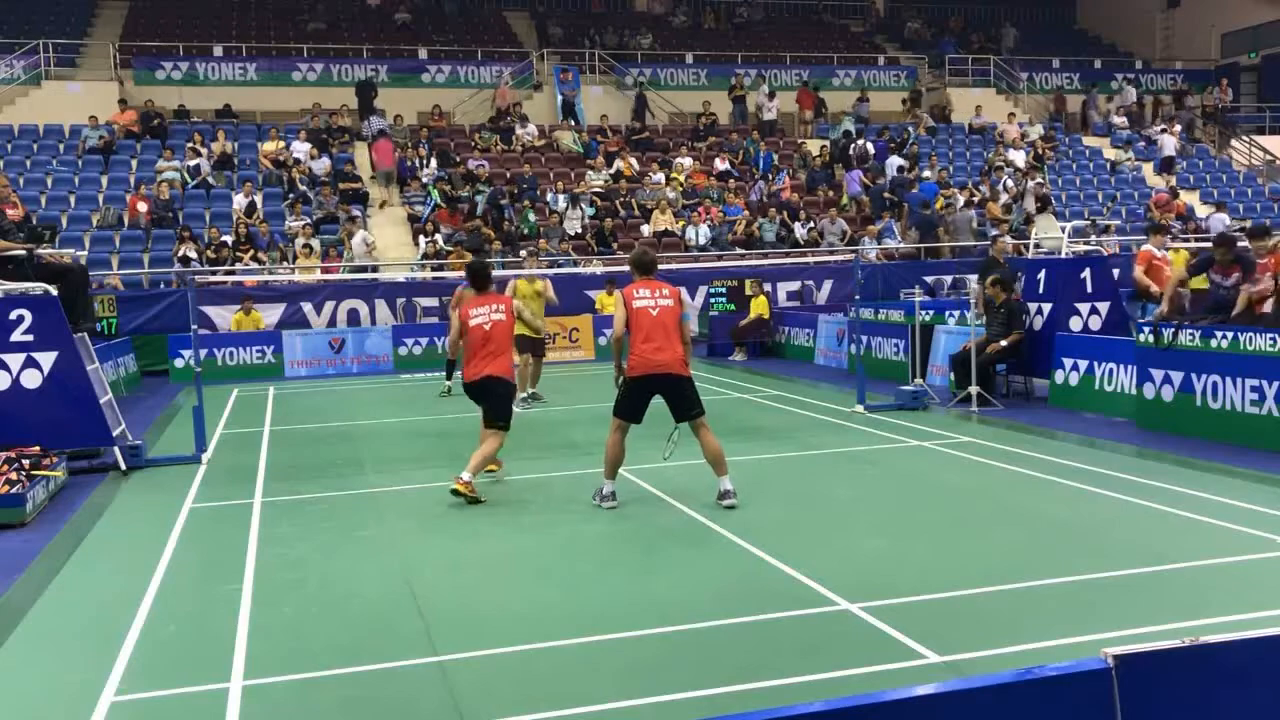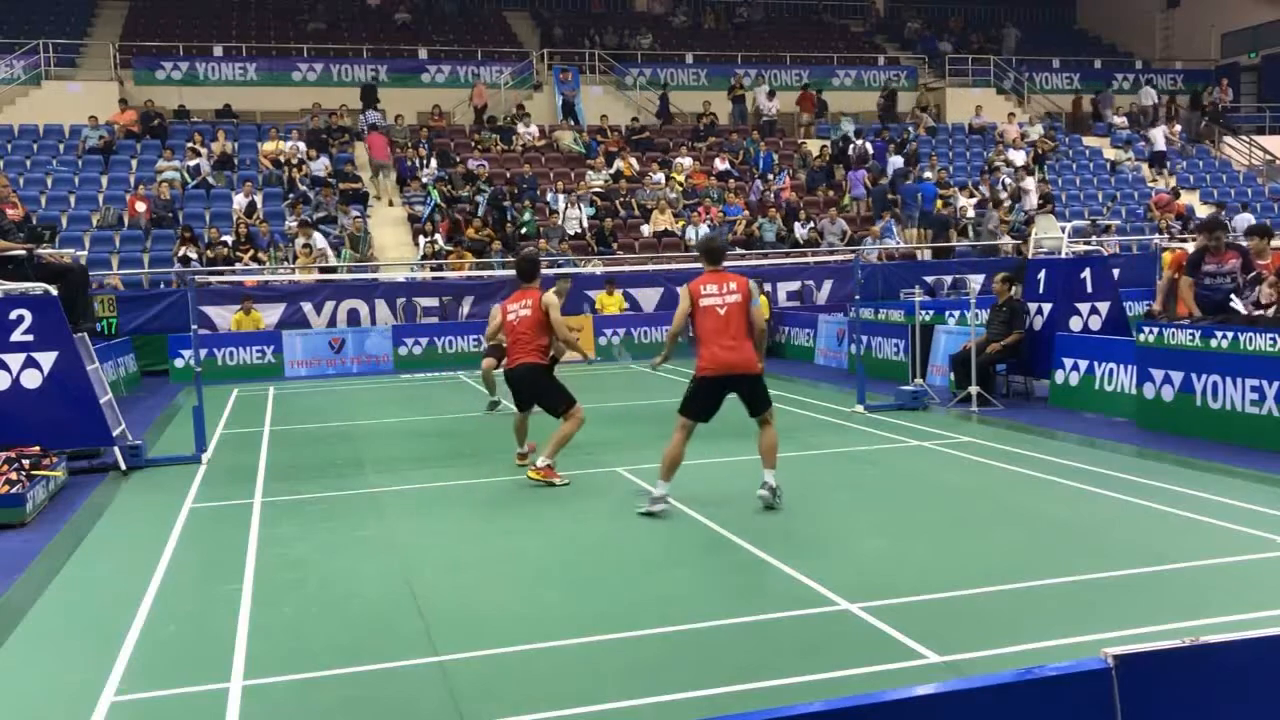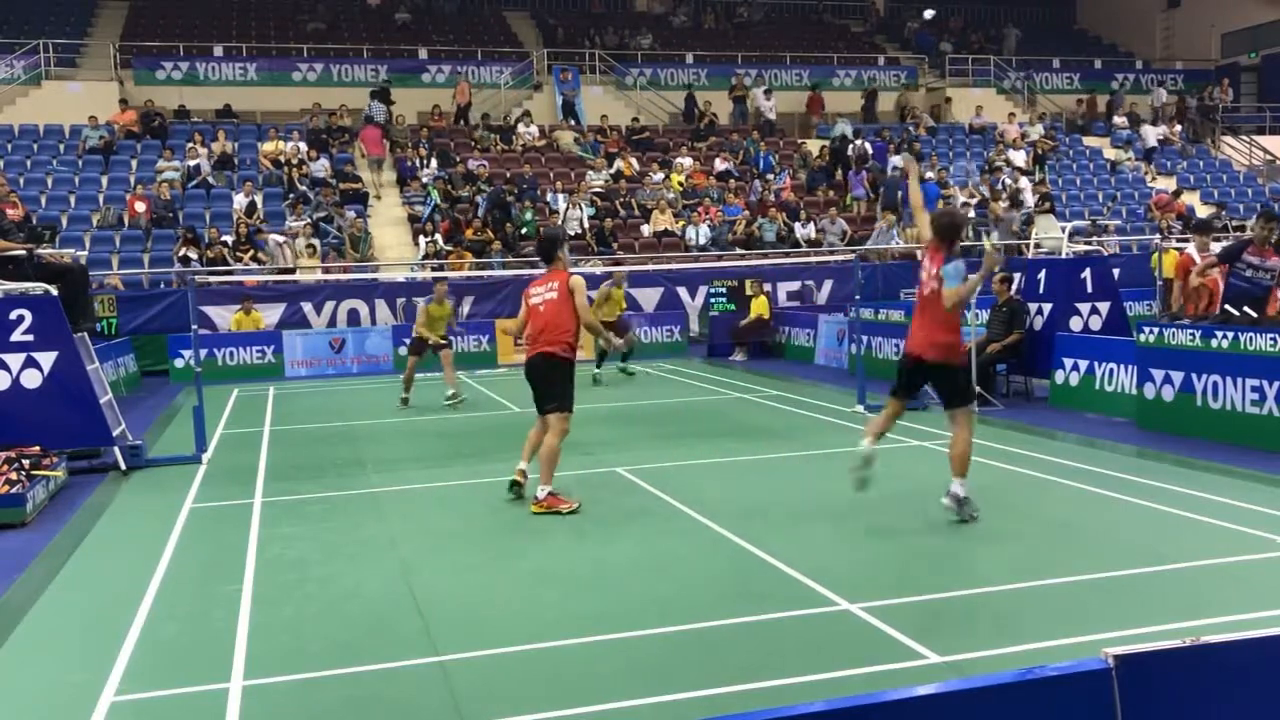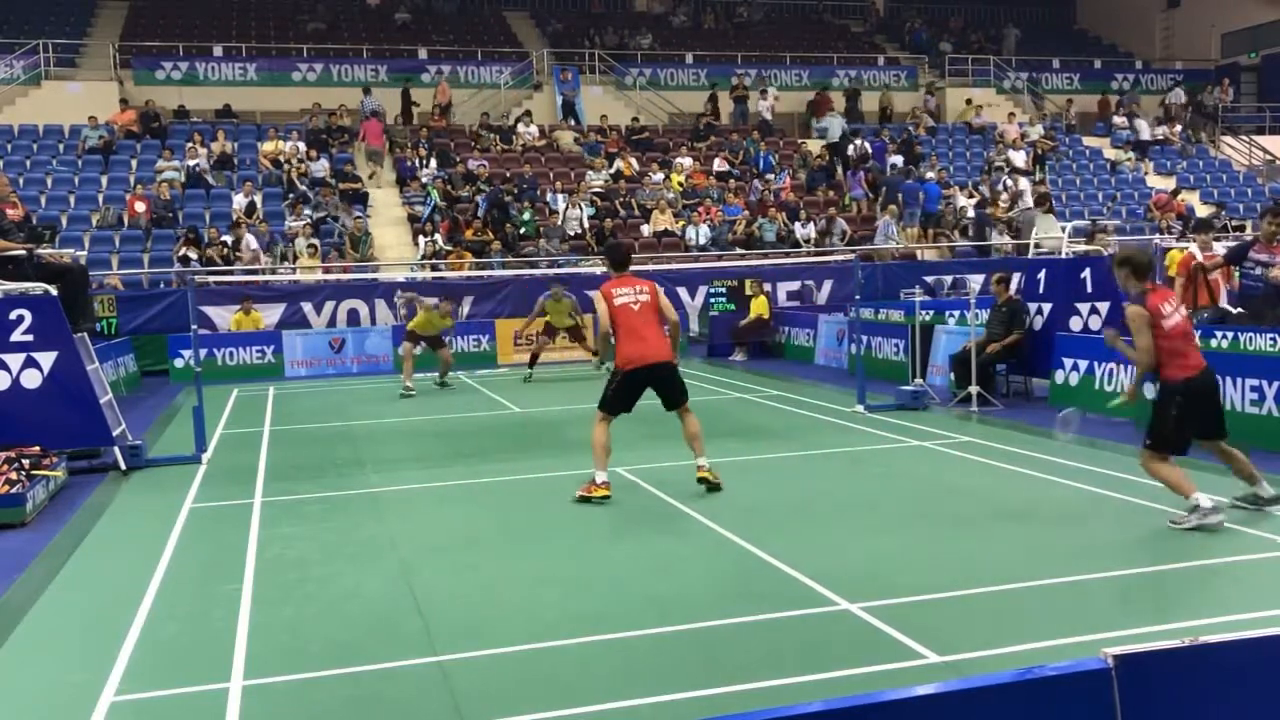
dt=0.7s
person 1, frame 1
left shoulder: (626, 294)
right shoulder: (675, 293)
left elbow: (617, 334)
right elbow: (686, 340)
left wrist: (618, 365)
right wrist: (685, 370)
left hip: (640, 370)
right hip: (675, 368)
left knee: (618, 428)
right knee: (701, 427)
left ankle: (607, 491)
right ankle: (727, 489)
person 1, frame 2
left shoulder: (691, 288)
right shoulder: (745, 284)
left elbow: (676, 328)
right elbow: (760, 327)
left wrist: (663, 356)
right wrist: (759, 358)
left hip: (709, 369)
right hip: (746, 366)
left knee: (682, 431)
right knee: (766, 422)
left ankle: (659, 494)
right ankle: (769, 483)
person 1, frame 3
left shoulder: (930, 249)
right shoulder: (954, 263)
left elbow: (918, 209)
right elbow: (950, 302)
left wrist: (912, 175)
right wrist: (984, 275)
left hip: (915, 350)
right hip: (945, 352)
left knee: (894, 409)
right knee: (962, 421)
left ankle: (867, 448)
right ankle: (958, 493)
person 1, frame 4
left shoulder: (1135, 308)
right shoulder: (1166, 295)
left elbow: (1147, 358)
left wrist: (1134, 387)
right wrist: (1120, 345)
left hip: (1178, 387)
right hip: (1203, 378)
left knee: (1152, 460)
right knee: (1216, 446)
left ankle: (1203, 506)
person 2, frame 1
left shoulder: (461, 310)
right shoulder: (511, 304)
left elbow: (453, 350)
right elbow: (539, 328)
left hip: (471, 380)
right hip: (499, 378)
left knee: (491, 409)
right knee: (495, 438)
left ankle: (488, 459)
right ankle: (464, 479)
person 2, frame 2
left shoulder: (506, 304)
right shoulder: (547, 298)
left elbow: (490, 336)
right elbow: (563, 335)
right wrist: (584, 353)
left hip: (513, 372)
right hip: (536, 368)
left knee: (524, 410)
right knee: (576, 416)
left ankle: (522, 452)
right ankle: (542, 465)
person 2, frame 3
left shoulder: (531, 289)
right shoulder: (573, 281)
left elbow: (516, 332)
right elbow: (586, 319)
left wrist: (519, 334)
right wrist: (610, 340)
left hip: (534, 361)
right hip: (557, 358)
left knee: (545, 420)
right knee: (558, 427)
left ankle: (521, 472)
right ankle: (544, 496)
person 2, frame 4
left shoulder: (603, 292)
right shoulder: (651, 287)
left elbow: (604, 329)
right elbow: (674, 320)
left wrist: (603, 353)
right wrist: (674, 353)
left hip: (629, 364)
right hip: (662, 360)
left knee: (602, 420)
right knee: (685, 412)
left ankle: (599, 482)
right ankle: (703, 468)
